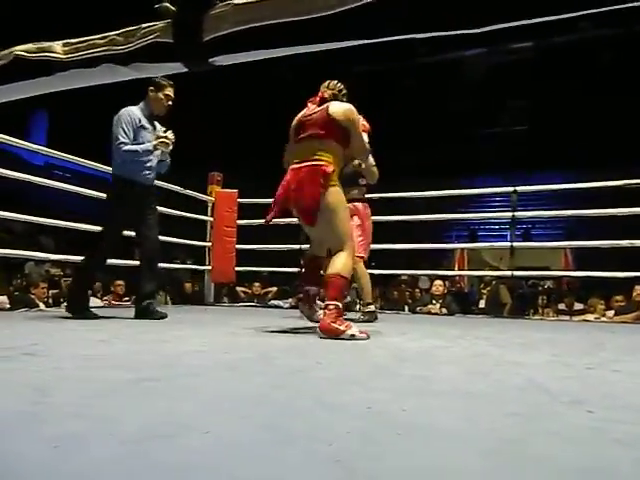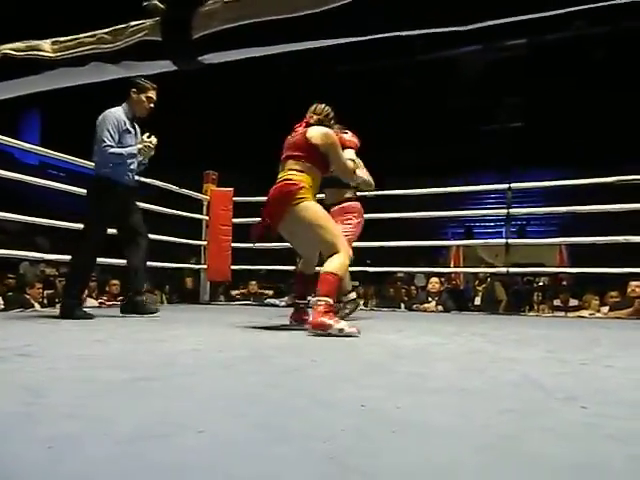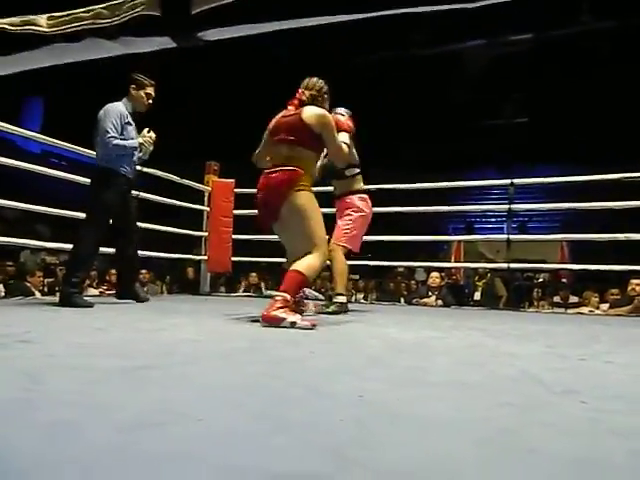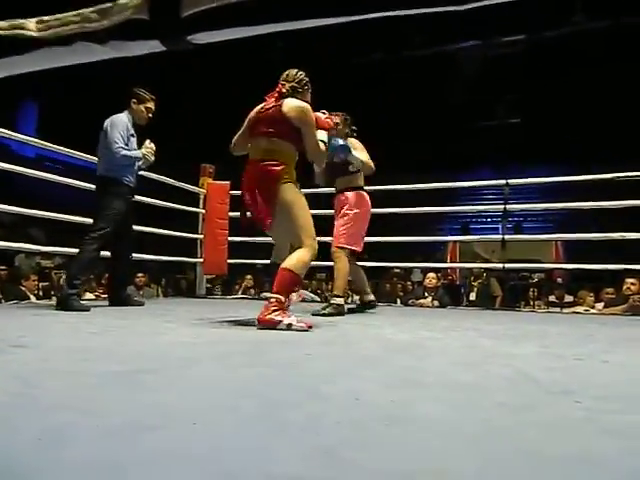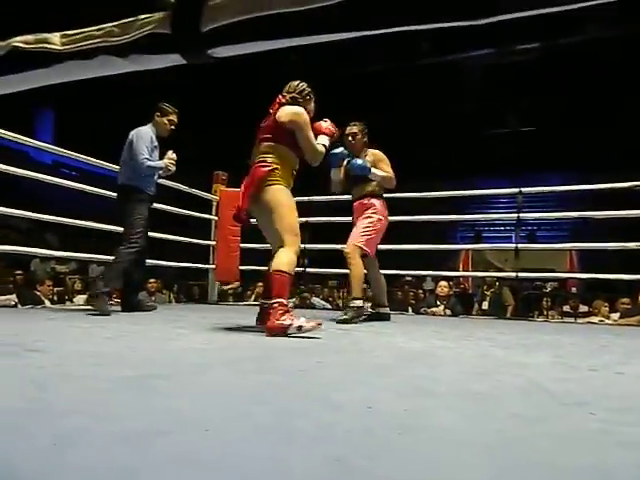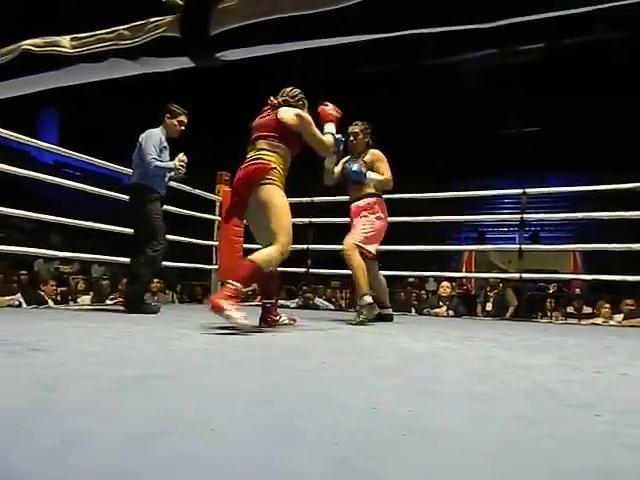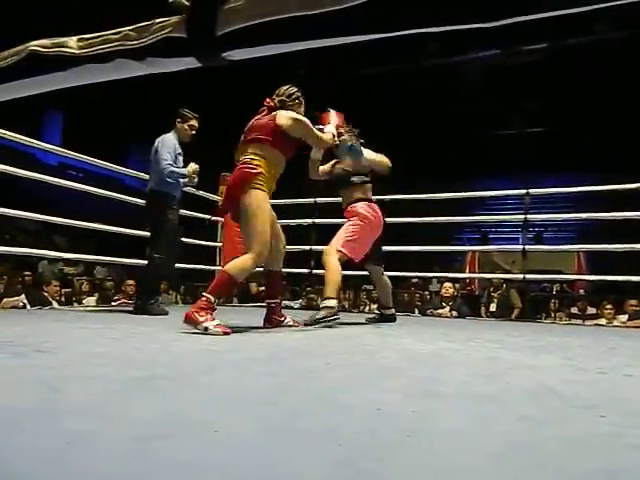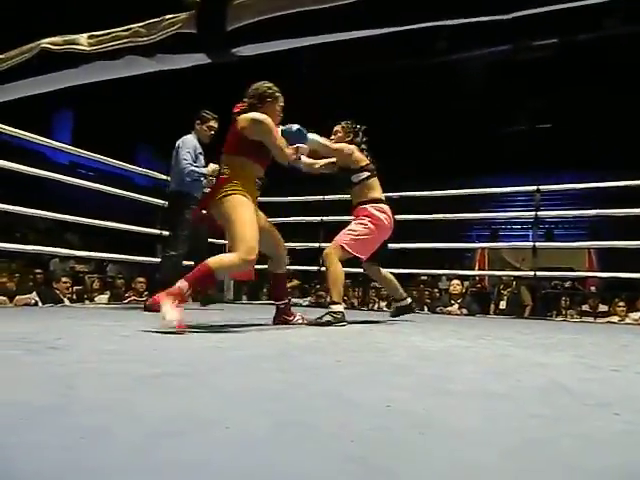
dt=0.2s
person 1, frame 1
left shoulder: (303, 115)
right shoulder: (345, 110)
left elbow: (288, 158)
right elbow: (363, 156)
right wrist: (361, 131)
left hip: (295, 185)
right hip: (319, 182)
left knee: (320, 240)
right knee: (345, 248)
left ankle: (309, 301)
right ankle: (332, 317)
person 1, frame 2
left shoulder: (293, 137)
right shoulder: (325, 134)
right elbow: (348, 175)
right wrist: (349, 148)
left hip: (279, 200)
right hip: (296, 198)
left knee: (310, 255)
right knee: (341, 251)
left ankle: (300, 307)
right ankle: (323, 314)
person 1, frame 3
left shoulder: (279, 118)
right shoulder: (319, 115)
left elbow: (259, 158)
right elbow: (340, 159)
right wrist: (343, 131)
left hip: (269, 187)
right hip: (292, 186)
left knee: (296, 252)
right knee: (318, 252)
left ankle: (289, 302)
right ankle: (278, 307)
person 1, frame 4
left shoulder: (260, 109)
right shoulder: (300, 107)
left elbow: (236, 148)
right elbow: (317, 157)
right wrist: (322, 129)
left hip: (254, 181)
right hip: (277, 180)
left knee: (286, 244)
right knee: (307, 247)
left ankle: (277, 299)
right ankle: (274, 309)
person 1, frame 5
left shoulder: (273, 117)
right shoulder: (296, 113)
right elbow: (314, 157)
right wrist: (325, 135)
left hip: (258, 185)
right hip: (272, 181)
left knee: (282, 246)
right knee: (290, 245)
left ankle: (268, 312)
right ankle: (278, 315)
person 1, frame 6
left shoulder: (263, 117)
right shoulder: (296, 115)
right elbow: (326, 148)
right wrist: (331, 121)
left hip: (246, 179)
right hip: (266, 177)
left knee: (276, 244)
right knee: (280, 245)
left ankle: (270, 312)
right ankle: (226, 296)
person 1, frame 7
left shoulder: (259, 119)
right shoulder: (293, 118)
right elbow: (324, 143)
right wrist: (332, 125)
left hip: (244, 185)
right hip: (252, 184)
left knee: (276, 248)
right knee: (257, 254)
left ankle: (275, 313)
right ankle: (202, 309)
person 1, frame 8
left shoulder: (248, 124)
right shoulder: (258, 120)
right elbow: (287, 158)
right wrist: (296, 152)
left hip: (240, 195)
right hip: (234, 193)
left knee: (279, 251)
right knee: (245, 255)
left ankle: (284, 313)
right ankle: (173, 295)
person 2, frame 1
left shoulder: (158, 128)
right shoulder: (129, 115)
left elbow: (161, 168)
right elbow: (121, 151)
left wrist: (164, 152)
right wrist: (153, 146)
left hip: (145, 192)
right hip: (125, 189)
left knee: (151, 244)
right knee: (107, 243)
left ankle: (145, 303)
right ankle: (77, 300)
person 2, frame 2
left shoulder: (135, 127)
right shoulder: (113, 116)
right elbow: (105, 153)
left wrist: (145, 155)
right wrist: (137, 150)
left hip: (126, 192)
right hip: (107, 189)
left knee: (138, 240)
right knee: (91, 243)
left ankle: (134, 298)
right ankle: (71, 303)
person 2, frame 3
left shoulder: (129, 119)
right shoulder: (114, 110)
right elbow: (109, 144)
left wrist: (144, 150)
right wrist: (138, 143)
left hip: (123, 184)
right hip: (109, 181)
left knee: (128, 235)
right knee: (92, 233)
left ankle: (127, 287)
right ankle: (70, 291)
person 2, frame 4
left shoulder: (128, 127)
right shoulder: (118, 121)
right elbow: (117, 154)
left wrist: (144, 161)
right wrist: (141, 153)
left hip: (123, 191)
right hip: (113, 189)
left knee: (123, 242)
right knee: (97, 238)
left ankle: (118, 292)
right ankle: (69, 293)
person 2, frame 5
left shoulder: (151, 138)
right shoulder: (143, 133)
right elbow: (141, 165)
left wrist: (163, 171)
right wrist: (163, 163)
left hip: (140, 198)
right hip: (134, 197)
left knee: (138, 246)
right knee: (133, 244)
left ankle: (130, 297)
right ankle: (100, 291)
person 2, frame 6
left shoulder: (162, 140)
right shoulder: (153, 135)
right elbow: (150, 165)
left wrist: (174, 173)
right wrist: (174, 164)
left hip: (150, 198)
right hip: (146, 197)
left knee: (145, 247)
right knee: (156, 245)
left ankle: (135, 297)
right ankle: (136, 297)
person 2, frame 7
left shoulder: (175, 145)
right shoulder: (168, 141)
right elbow: (164, 170)
left wrist: (187, 181)
right wrist: (186, 171)
left hip: (167, 202)
right hip: (163, 202)
left knee: (167, 251)
right knee: (161, 251)
left ankle: (149, 296)
right ankle: (144, 301)
person 2, frame 8
left shoulder: (197, 147)
right shoulder: (188, 142)
right elbow: (184, 168)
left wrist: (205, 180)
right wrist: (206, 171)
left hip: (190, 202)
right hip: (183, 202)
left knee: (202, 248)
right knee: (177, 249)
person 3, frame 1
left shoulder: (361, 159)
left elbow: (373, 177)
left wrist: (364, 143)
left hip: (357, 211)
left knee: (355, 259)
left ankle: (369, 308)
person 3, frame 2
left shoulder: (350, 159)
left elbow: (370, 186)
left hip: (350, 211)
right hip: (334, 214)
left ankle: (349, 298)
right ankle: (338, 301)
person 3, frame 3
left shoulder: (346, 147)
right shoulder: (327, 153)
right elbow: (315, 174)
left hip: (356, 204)
right hip: (344, 205)
left knee: (336, 248)
right knee: (337, 250)
left ankle: (340, 300)
right ankle: (339, 297)
person 3, frame 4
left shoulder: (352, 144)
right shoulder: (330, 153)
left elbow: (369, 167)
right elbow: (320, 181)
left wrist: (350, 155)
left hip: (355, 202)
right hip: (342, 204)
left knee: (338, 250)
right knee: (346, 255)
left ankle: (337, 302)
right ankle: (367, 297)
person 3, frame 5
left shoulder: (374, 155)
right shoulder: (346, 162)
left elbow: (391, 181)
right elbow: (336, 189)
left wrist: (369, 171)
right wrist: (334, 168)
left hip: (374, 209)
right hip: (359, 211)
left knee: (352, 251)
right knee: (369, 263)
left ankle: (357, 305)
right ankle: (382, 309)
person 3, frame 6
left shoulder: (374, 155)
right shoulder: (347, 160)
left elbow: (388, 182)
right elbow: (329, 180)
left wrist: (365, 175)
right wrist: (329, 156)
left hip: (372, 211)
right hip: (358, 213)
left knee: (349, 248)
right knee: (370, 265)
left ankle: (366, 301)
right ankle: (384, 309)
person 3, frame 7
left shoulder: (355, 158)
right shoulder: (336, 164)
left elbow: (386, 165)
right elbow: (314, 174)
left wrist: (362, 153)
right wrist: (318, 148)
left hip: (363, 215)
right hip: (367, 217)
left knee: (330, 254)
right knee: (375, 270)
left ankle: (329, 307)
right ankle: (387, 311)
person 3, frame 8
left shoulder: (348, 150)
right shoulder: (341, 159)
left elbow: (328, 147)
left wrist: (304, 136)
left hip: (372, 216)
right hip: (373, 217)
left knee: (331, 253)
right knee: (371, 269)
left ankle: (336, 310)
right ankle: (403, 301)
